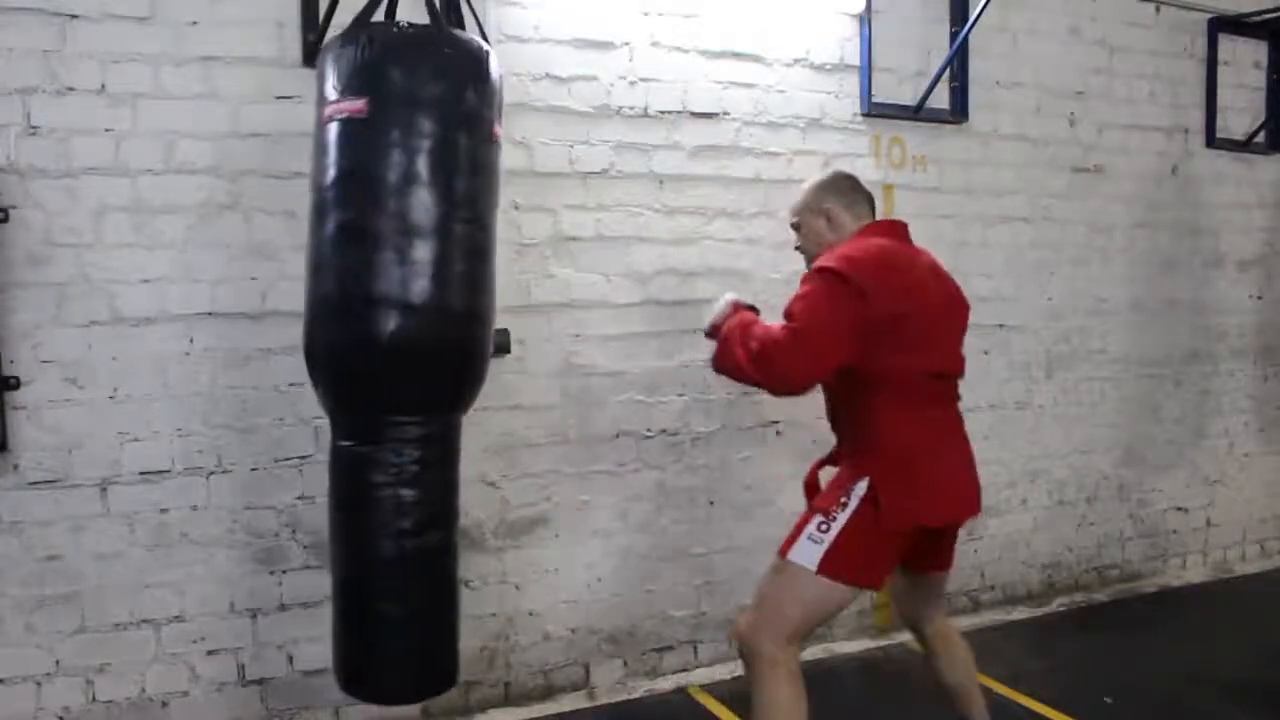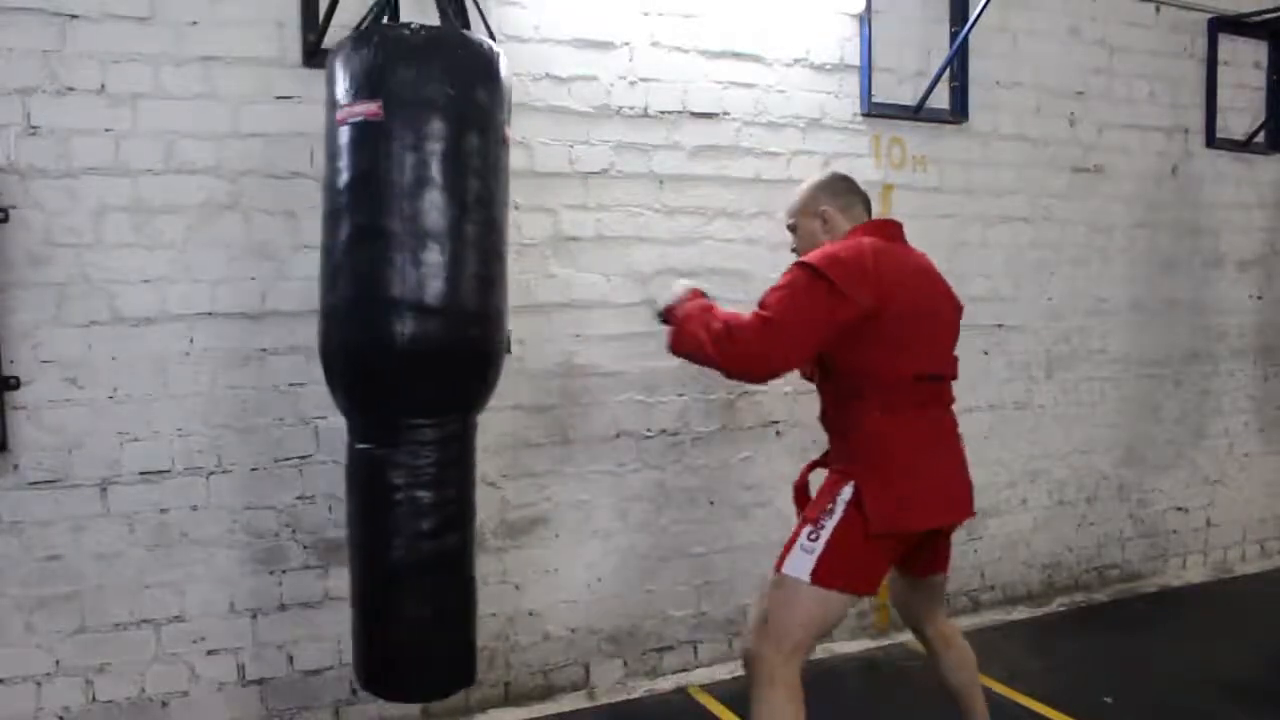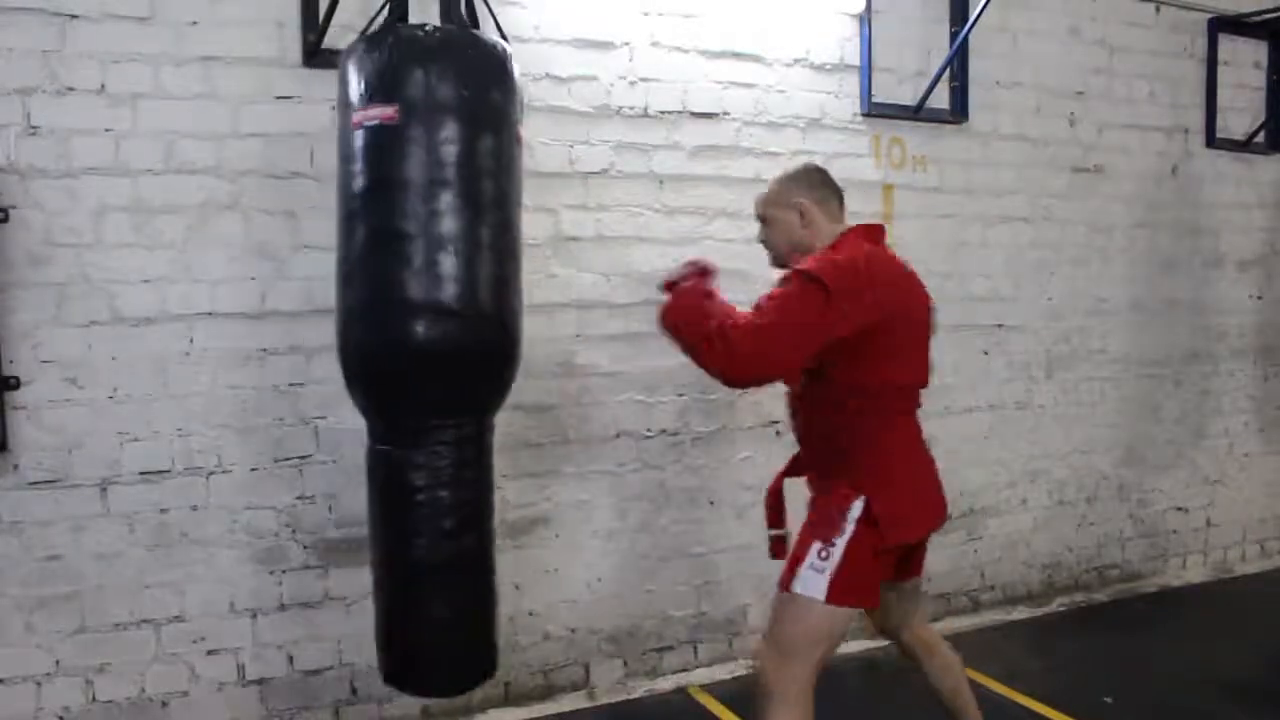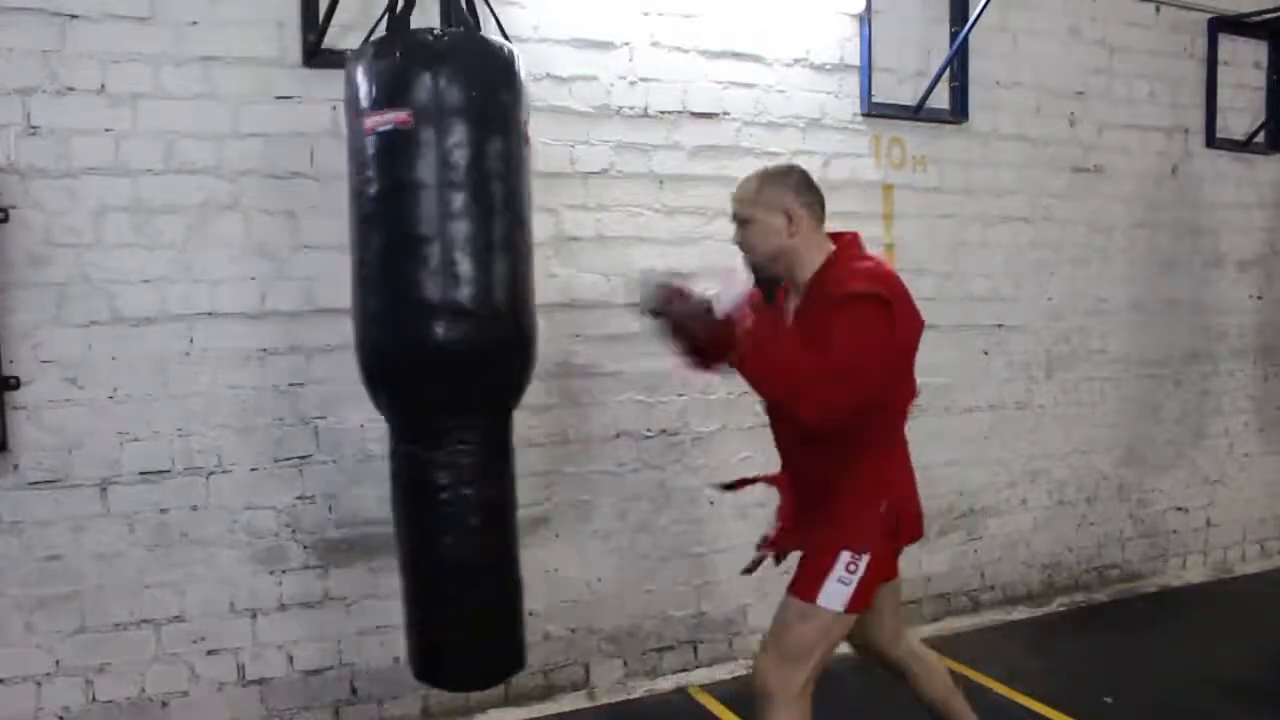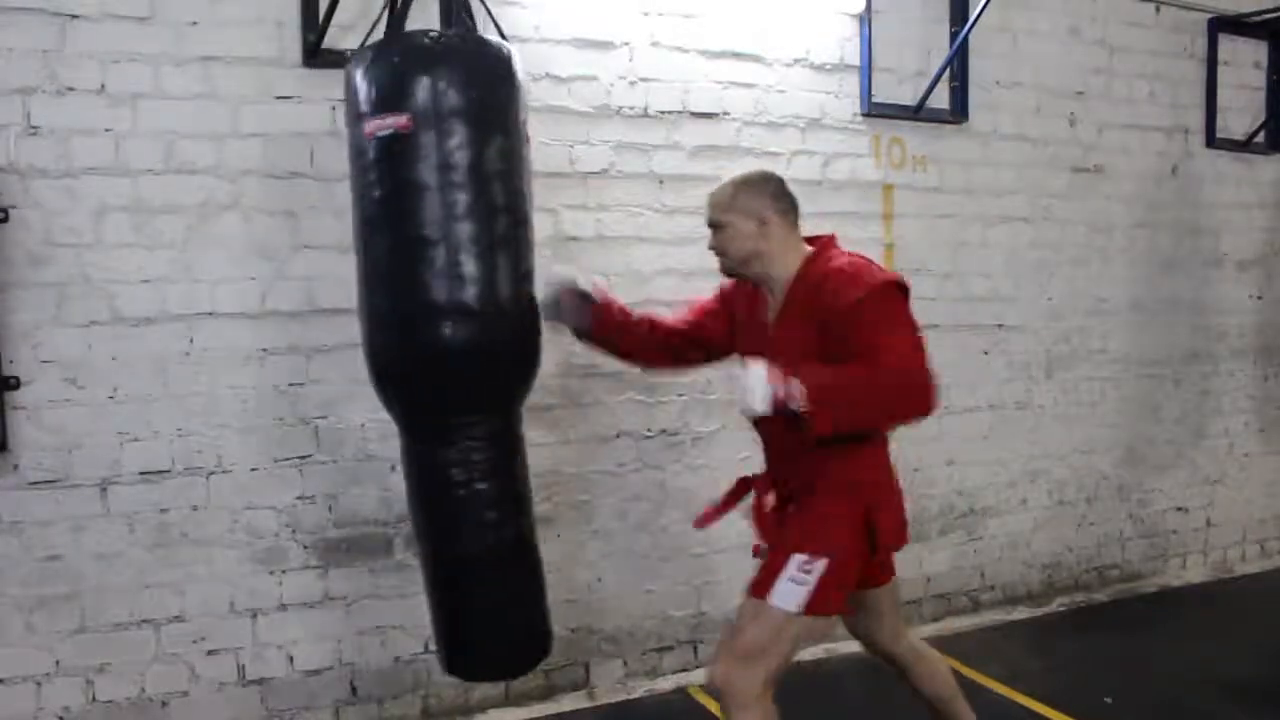
dt=0.1s
person 1, frame 1
left shoulder: (846, 269)
right shoulder: (923, 272)
left elbow: (790, 364)
left wrist: (731, 320)
right wrist: (808, 341)
left hip: (888, 478)
right hip: (938, 473)
left knee: (764, 637)
right knee: (925, 614)
person 1, frame 2
left shoulder: (839, 267)
right shoulder: (918, 275)
left elbow: (753, 352)
left wrist: (685, 309)
left hip: (875, 482)
right hip: (928, 476)
left knee: (771, 653)
right knee: (929, 620)
person 1, frame 3
left shoulder: (832, 276)
right shoulder: (885, 275)
left elbow: (745, 354)
left wrist: (688, 293)
left hip: (863, 494)
right hip: (900, 482)
left knee: (783, 668)
right knee: (905, 626)
person 1, frame 4
left shoulder: (860, 292)
right shoulder: (781, 286)
left elbow: (817, 403)
right elbow: (717, 341)
left wrist: (747, 338)
right wrist: (691, 320)
left hip: (860, 499)
right hip: (826, 496)
right knee: (882, 640)
person 1, frame 5
left shoulder: (857, 289)
right shoulder: (746, 297)
left elbow: (906, 390)
right elbow: (671, 343)
left wrist: (796, 390)
right wrist: (594, 314)
left hip: (844, 502)
right hip: (812, 496)
right knee: (890, 639)
